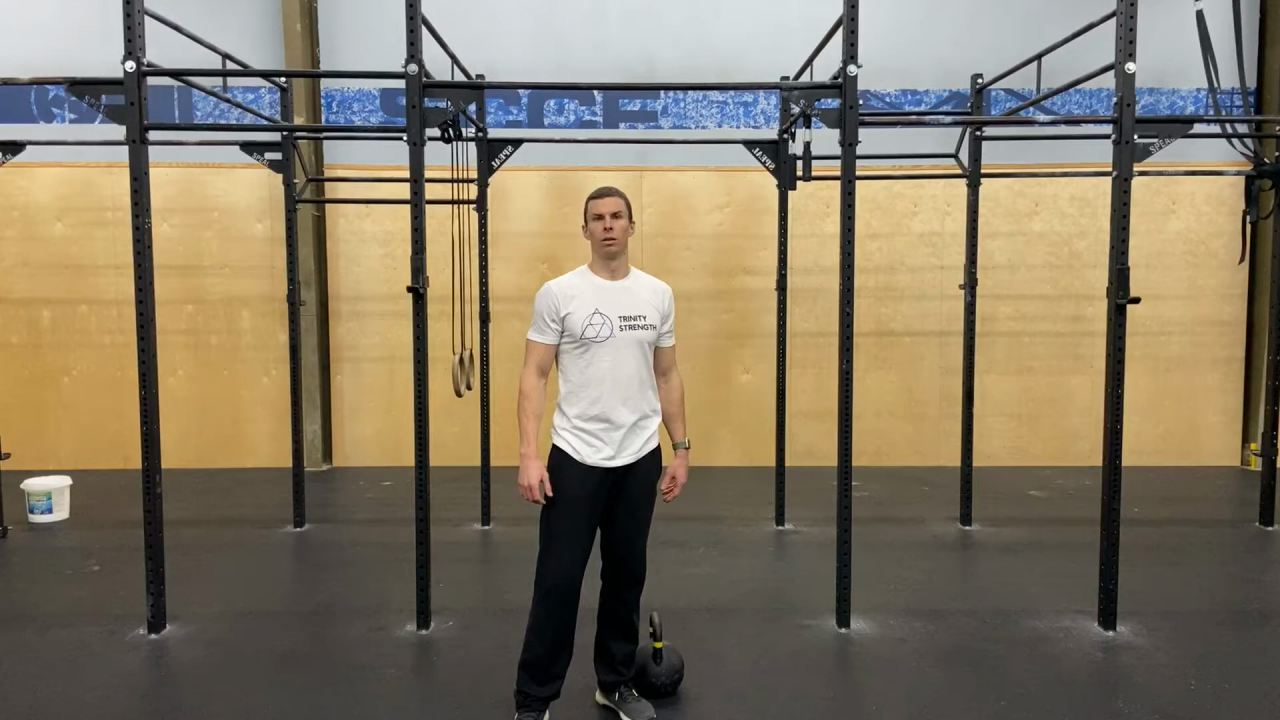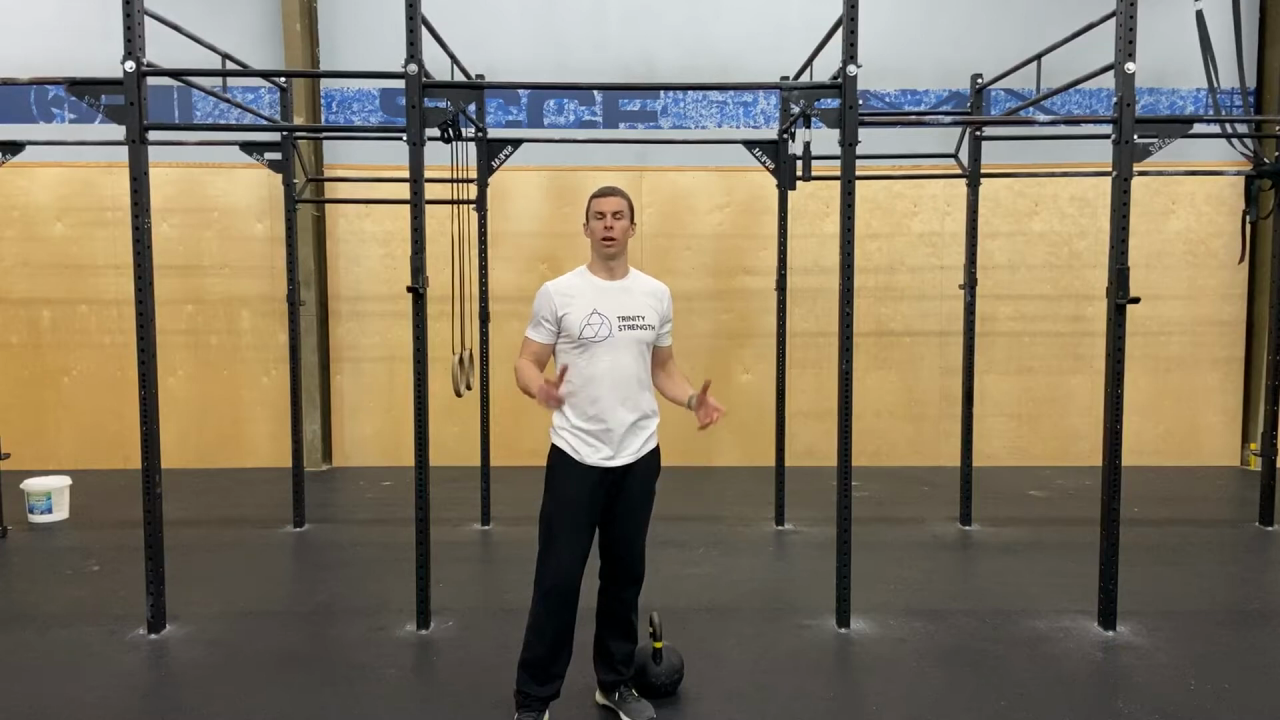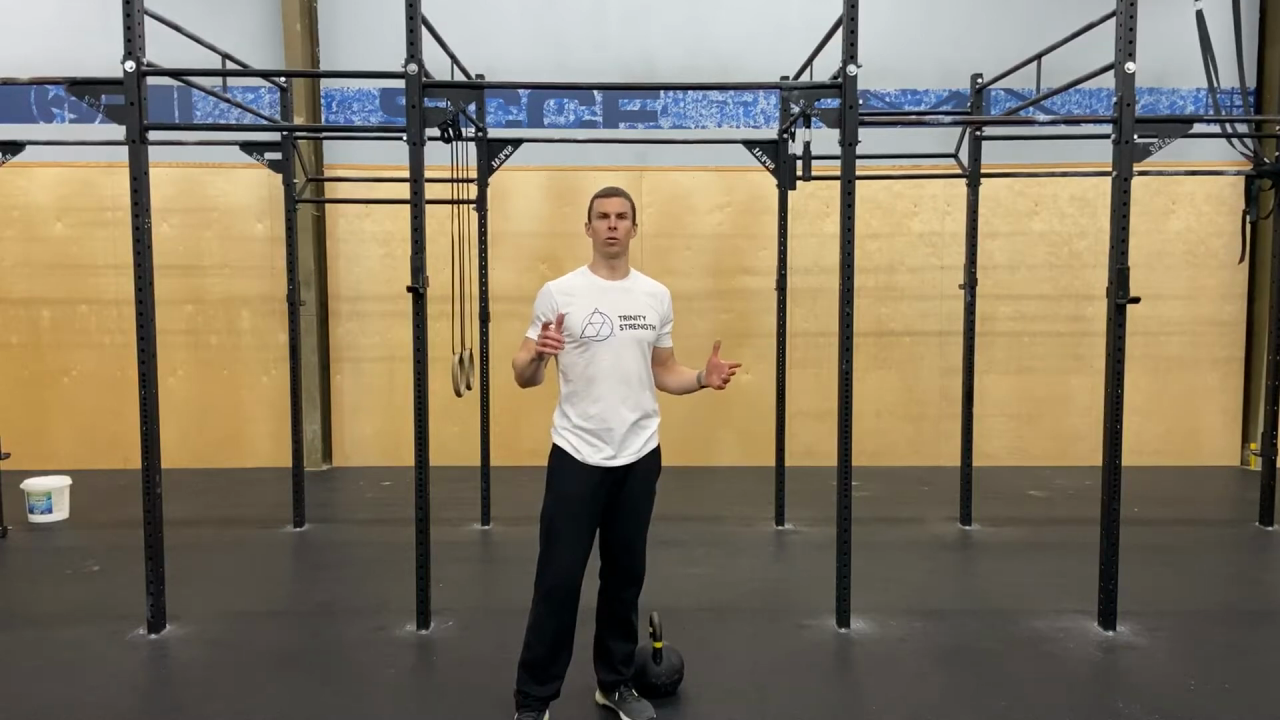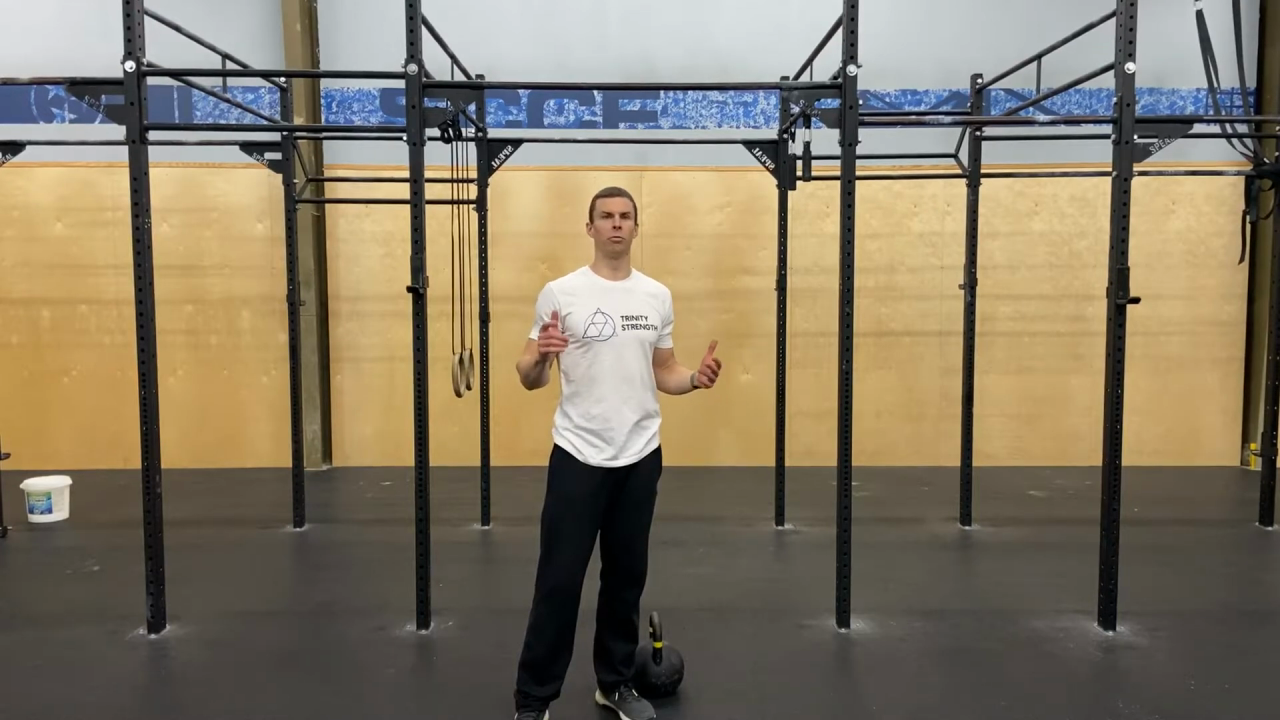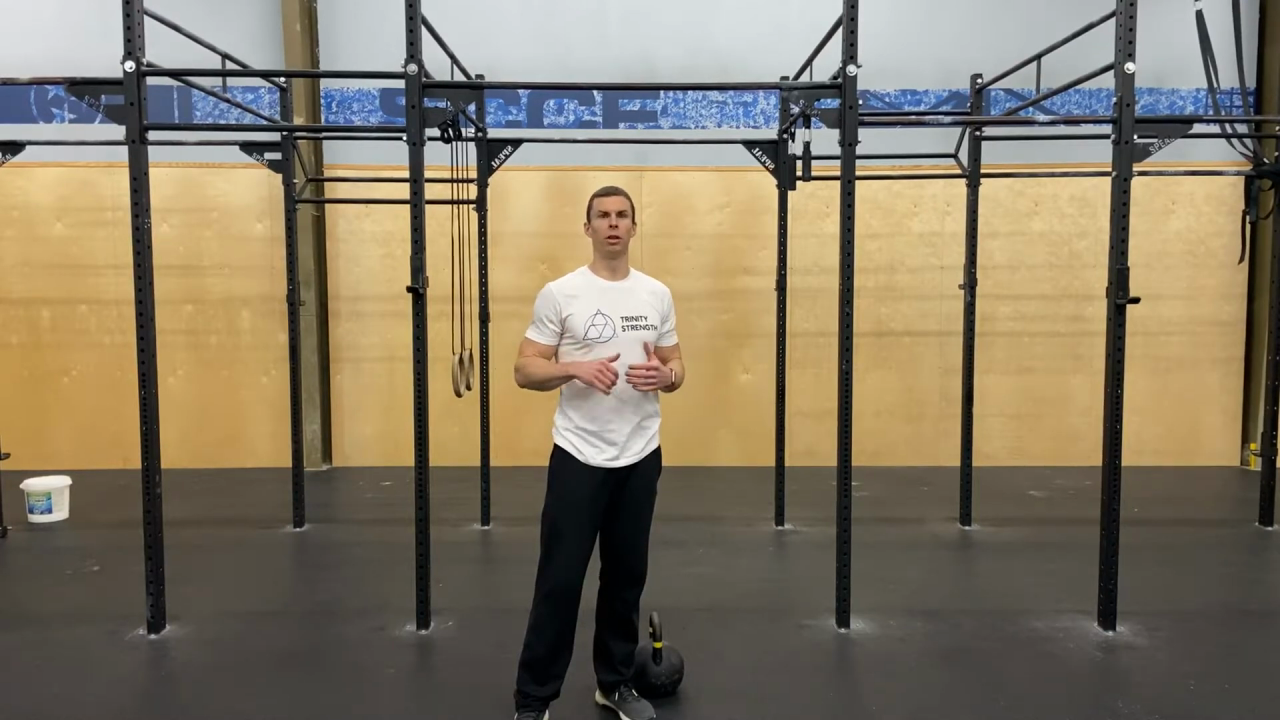
dt=0.7s
person 1, frame 1
left shoulder: (658, 294)
right shoulder: (558, 293)
left elbow: (666, 377)
right elbow: (534, 376)
left wrist: (680, 449)
right wrist: (528, 455)
left hip: (639, 458)
right hip: (576, 457)
left knee: (626, 576)
right knee: (559, 579)
person 1, frame 2
left shoulder: (656, 294)
right shoulder: (557, 292)
left elbow: (663, 369)
right elbow: (525, 363)
left wrist: (694, 401)
right wrist: (540, 388)
left hip: (638, 457)
right hip: (575, 456)
left knee: (625, 575)
right knee: (558, 579)
person 1, frame 3
left shoulder: (656, 295)
right shoulder: (559, 292)
left elbow: (662, 373)
right elbow: (523, 376)
left wrist: (703, 378)
right wrist: (538, 354)
left hip: (638, 456)
right hip: (577, 455)
left knee: (624, 575)
right knee: (559, 578)
person 1, frame 4
left shoulder: (658, 296)
right shoulder: (561, 292)
left elbow: (663, 371)
right elbow: (529, 378)
left wrist: (696, 377)
right wrist: (542, 355)
left hip: (640, 457)
right hip: (578, 456)
left knee: (627, 576)
right knee: (560, 579)
person 1, frame 5
left shoulder: (657, 295)
right shoulder: (559, 294)
left elbow: (676, 368)
right elbow: (524, 371)
left wrist: (663, 375)
right wrist: (579, 368)
left hip: (640, 457)
right hip: (579, 457)
left knee: (626, 576)
right knee: (560, 580)
